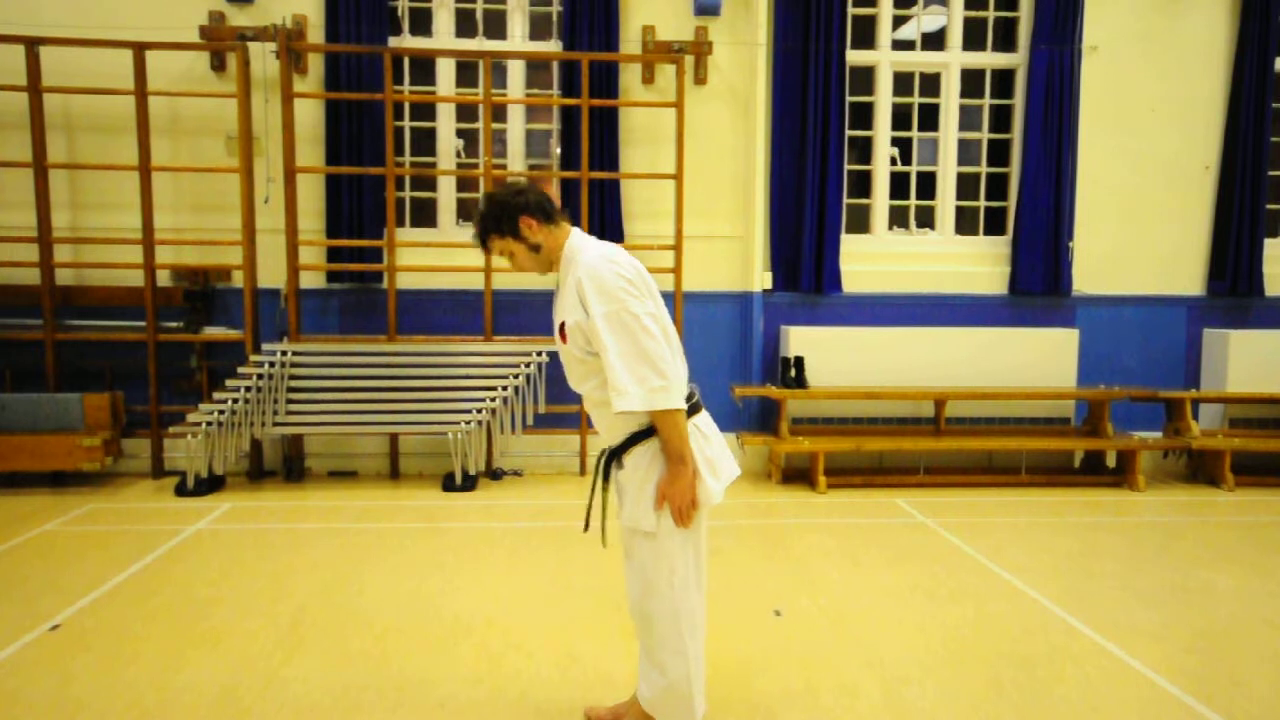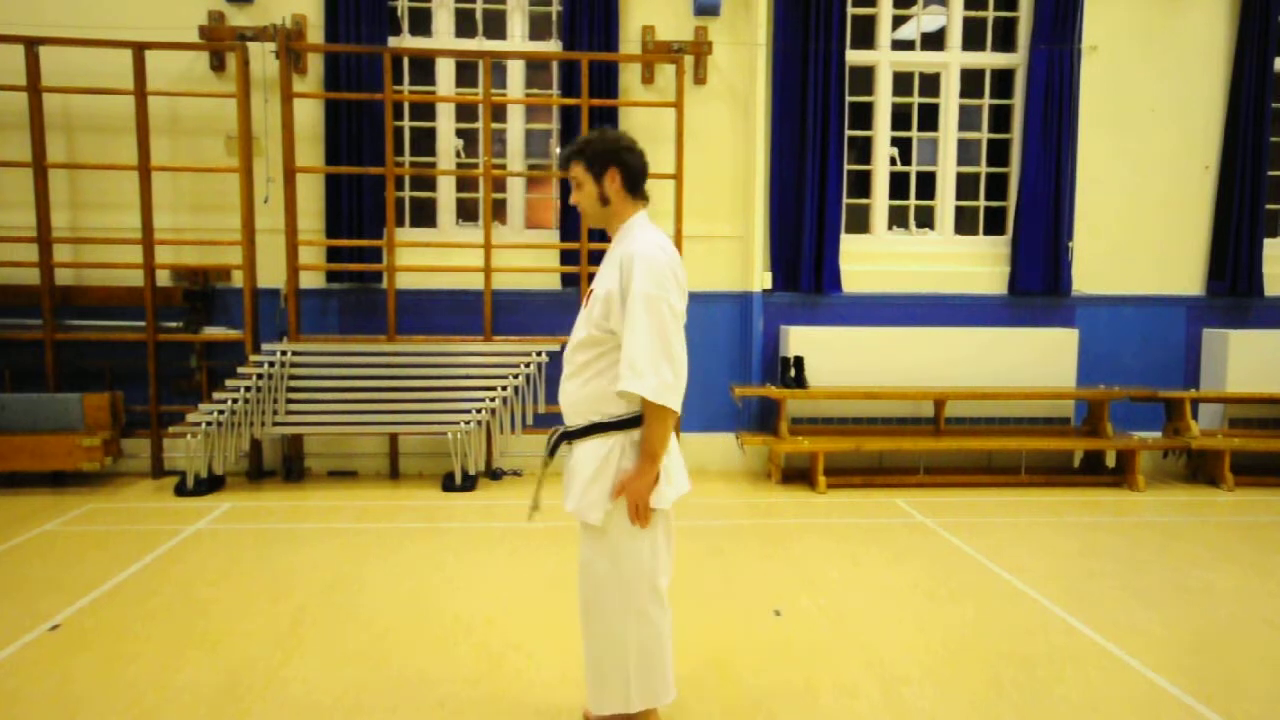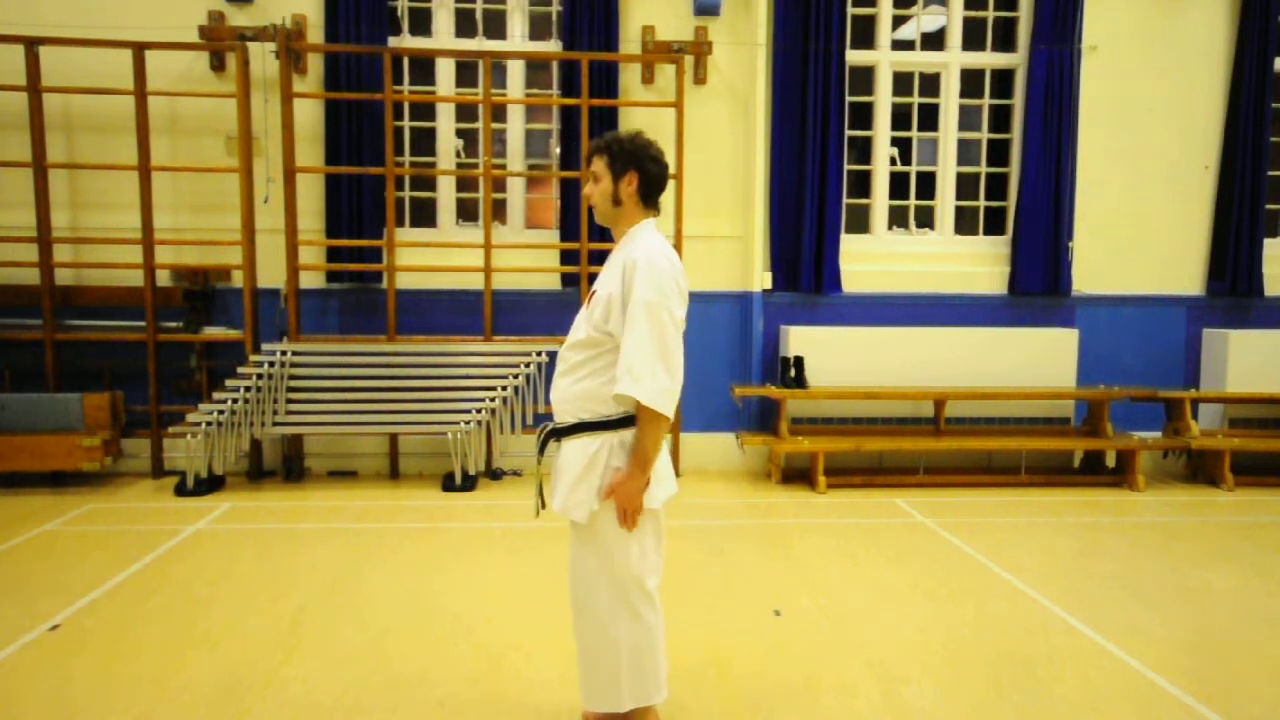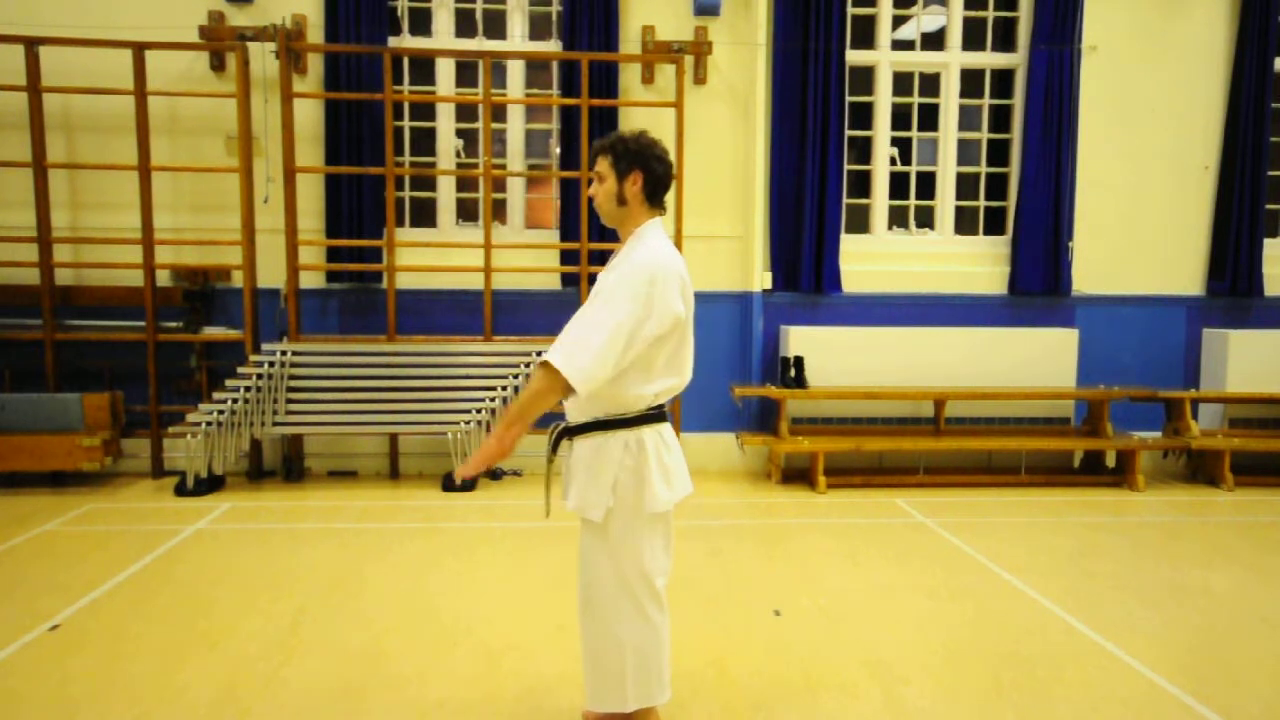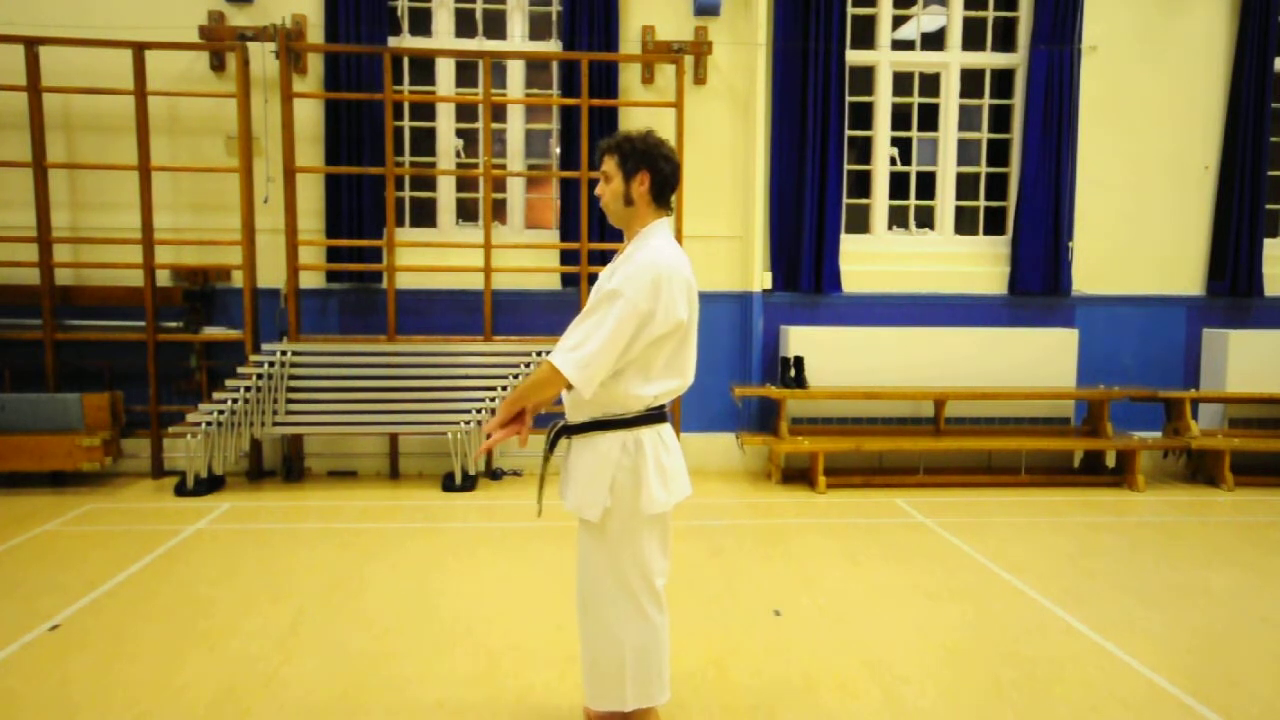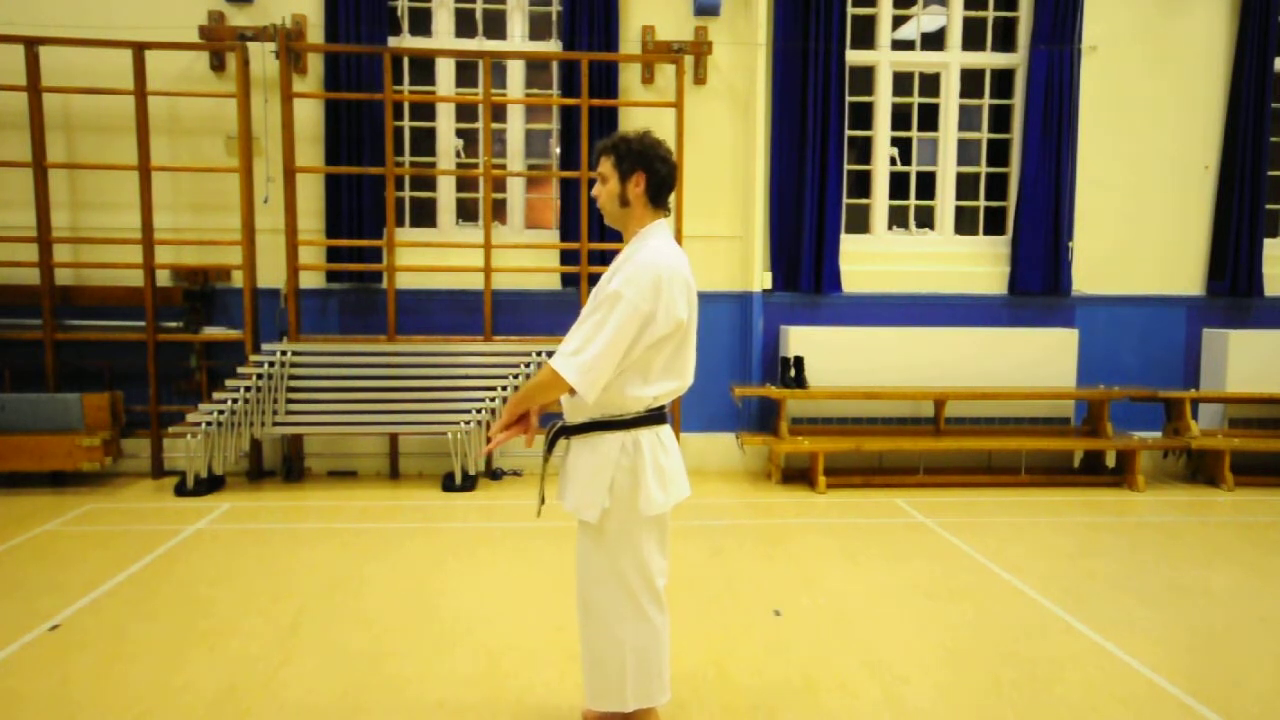
dt=0.5s
person 1, frame 1
left shoulder: (599, 270)
right shoulder: (577, 274)
left elbow: (655, 377)
left wrist: (680, 466)
left hip: (665, 453)
right hip: (641, 453)
left knee: (667, 593)
right knee: (650, 589)
person 1, frame 2
left shoulder: (646, 253)
right shoulder: (625, 250)
left elbow: (660, 377)
left wrist: (647, 467)
left hip: (624, 456)
right hip: (607, 452)
left knee: (626, 591)
right knee: (614, 589)
person 1, frame 3
left shoulder: (648, 260)
right shoulder: (627, 256)
left elbow: (656, 382)
left wrist: (638, 471)
left hip: (614, 455)
right hip: (596, 451)
left knee: (620, 589)
right knee: (605, 588)
person 1, frame 4
left shoulder: (648, 263)
right shoulder: (636, 257)
left elbow: (579, 358)
right elbow: (584, 354)
left wrist: (507, 428)
right wrist: (520, 420)
left hip: (627, 455)
right hip: (615, 448)
left knee: (627, 591)
right knee: (614, 588)
person 1, frame 5
left shoulder: (653, 264)
right shoulder: (642, 258)
left elbow: (579, 358)
right elbow: (587, 355)
left wrist: (513, 402)
right wrist: (530, 405)
left hip: (627, 453)
right hip: (619, 448)
left knee: (626, 592)
right knee: (616, 589)
person 1, frame 6
left shoulder: (651, 264)
right shoulder: (644, 258)
left elbow: (581, 361)
right elbow: (595, 358)
left wrist: (519, 403)
right wrist: (536, 405)
left hip: (623, 454)
right hip: (618, 448)
left knee: (626, 592)
right knee: (617, 588)
